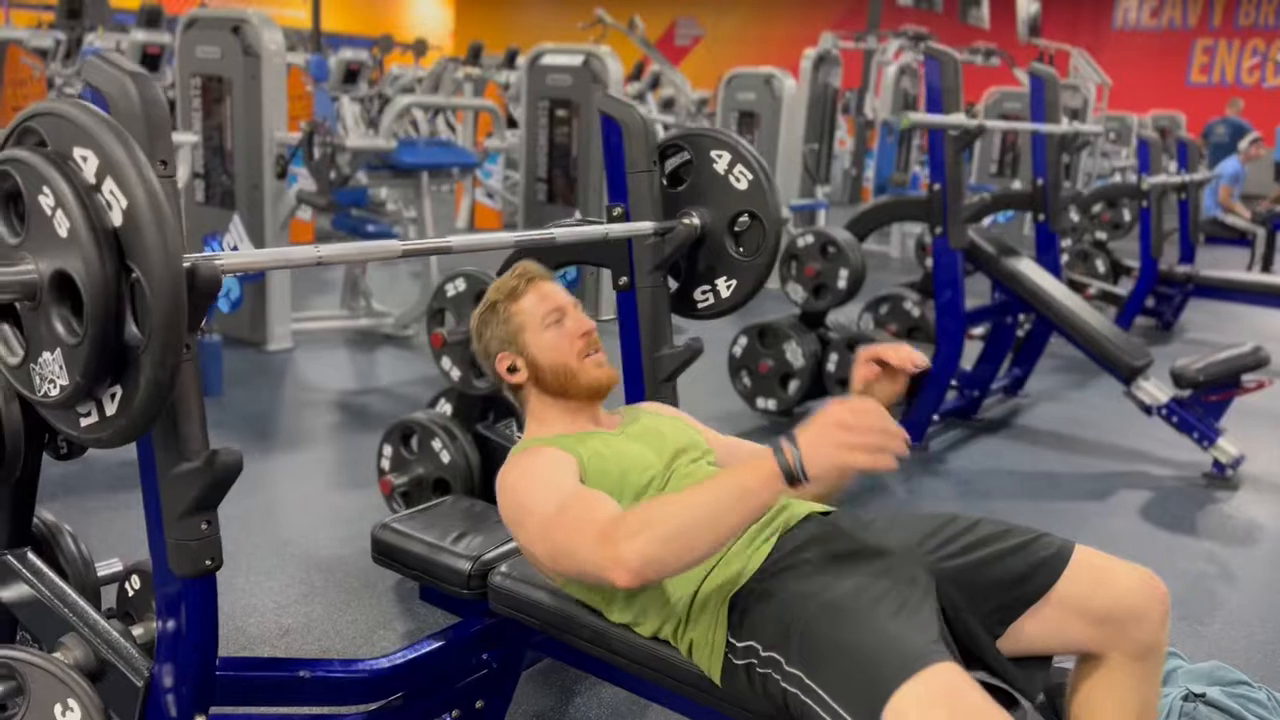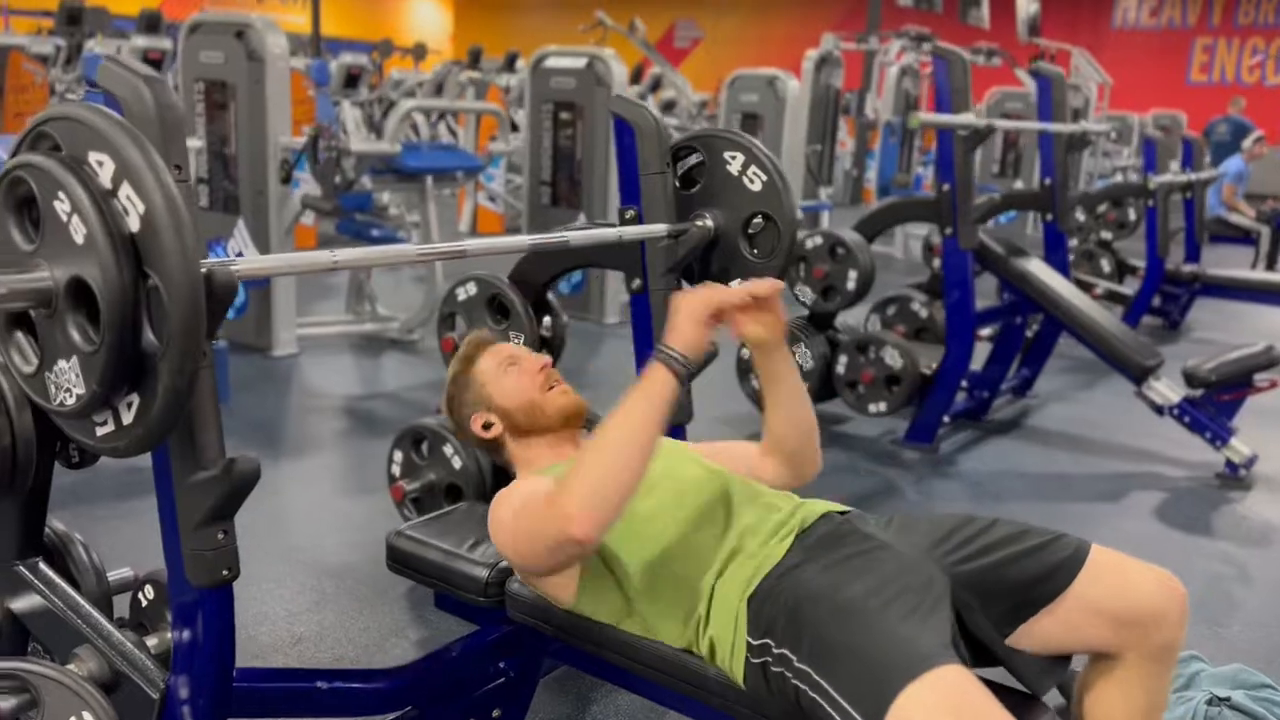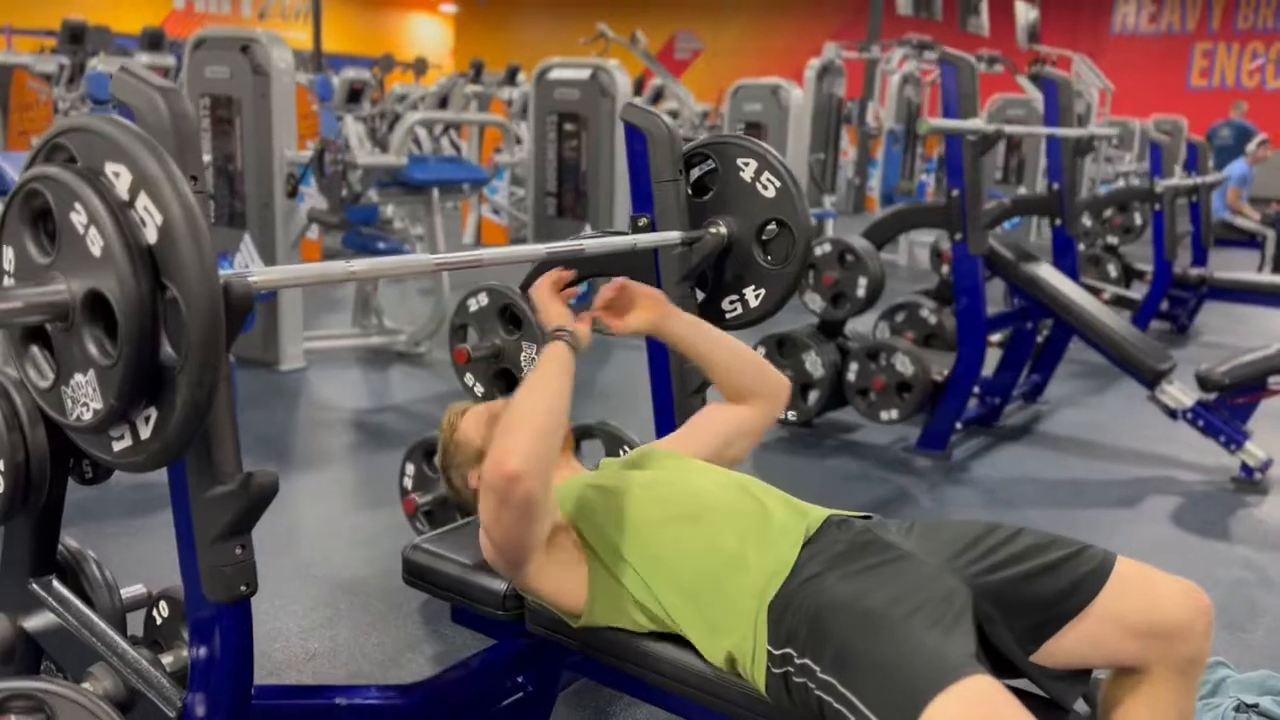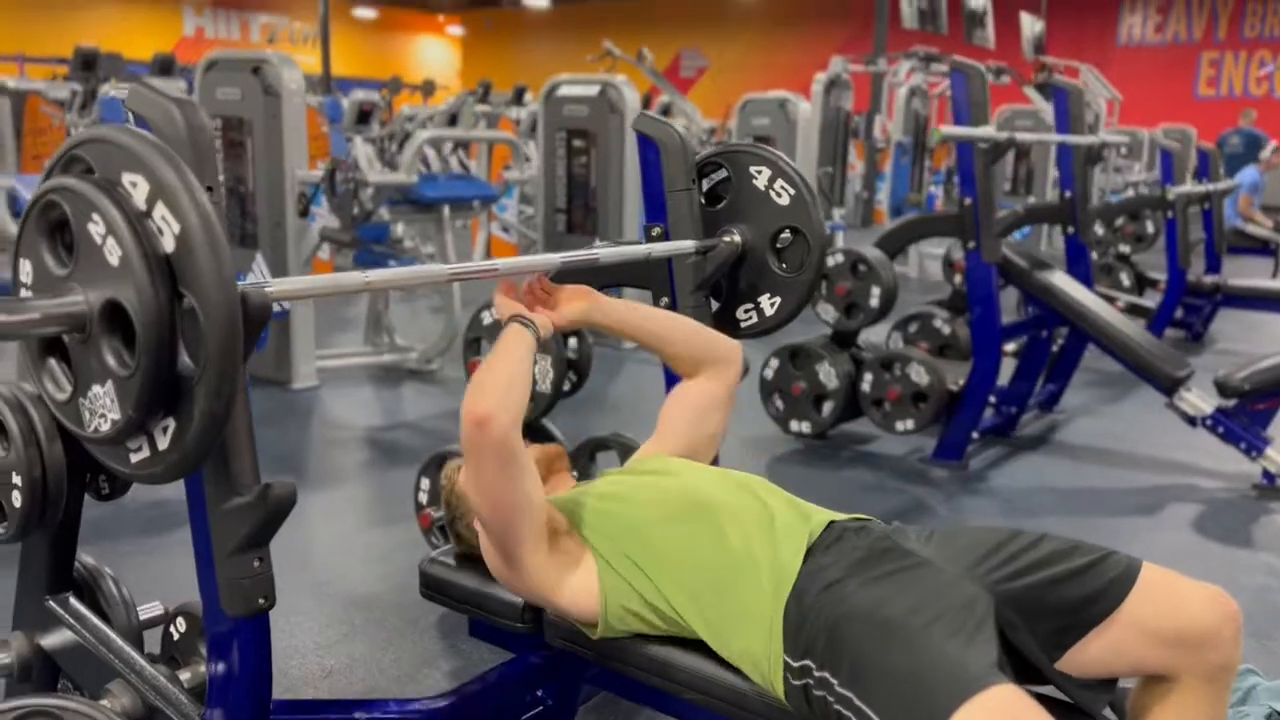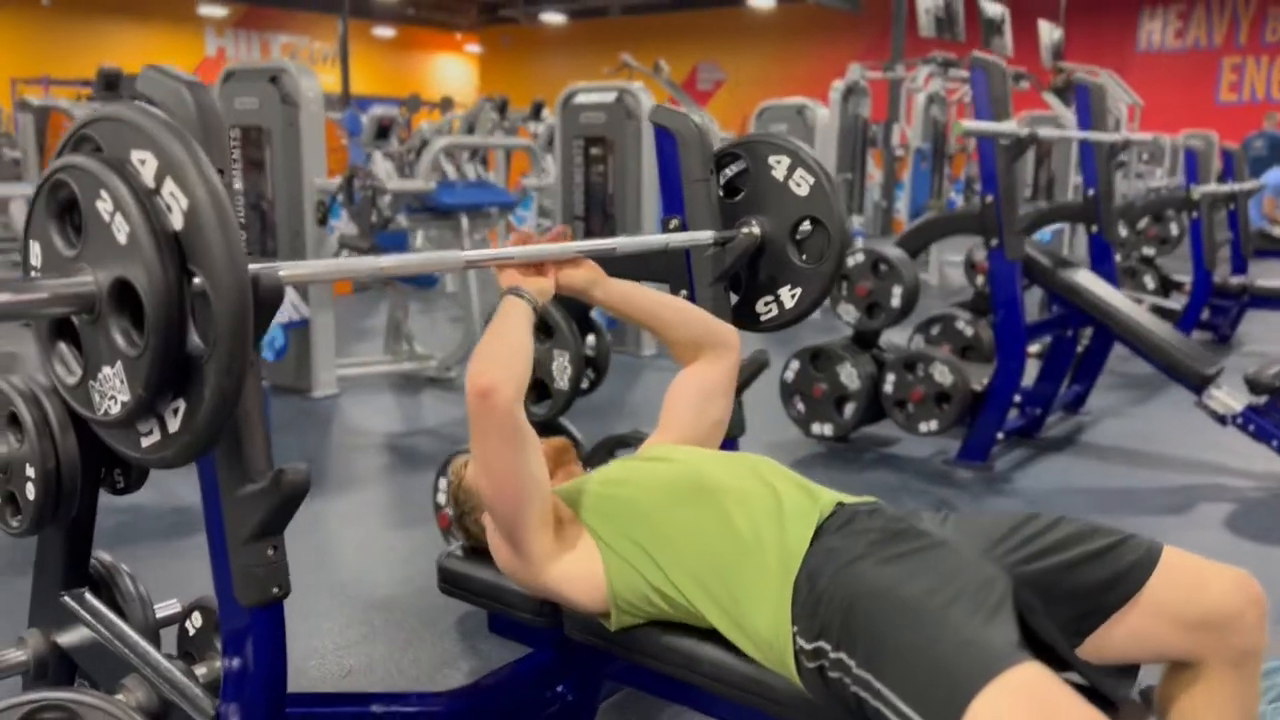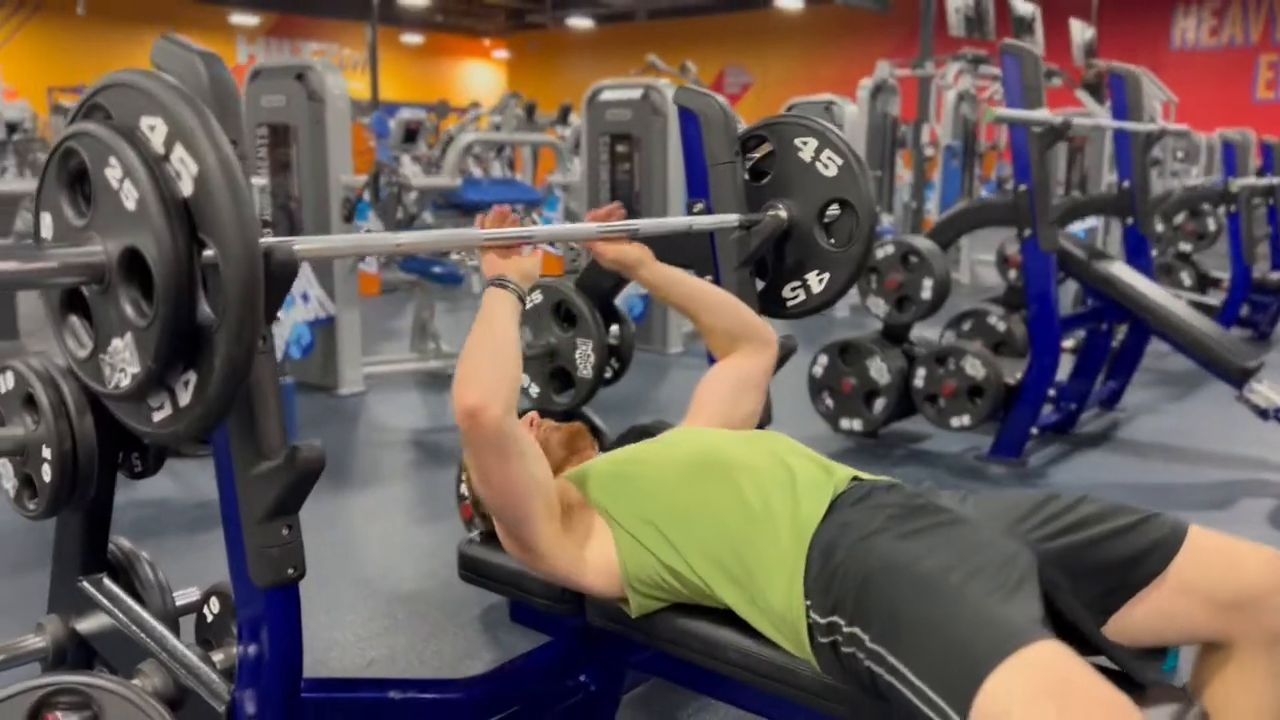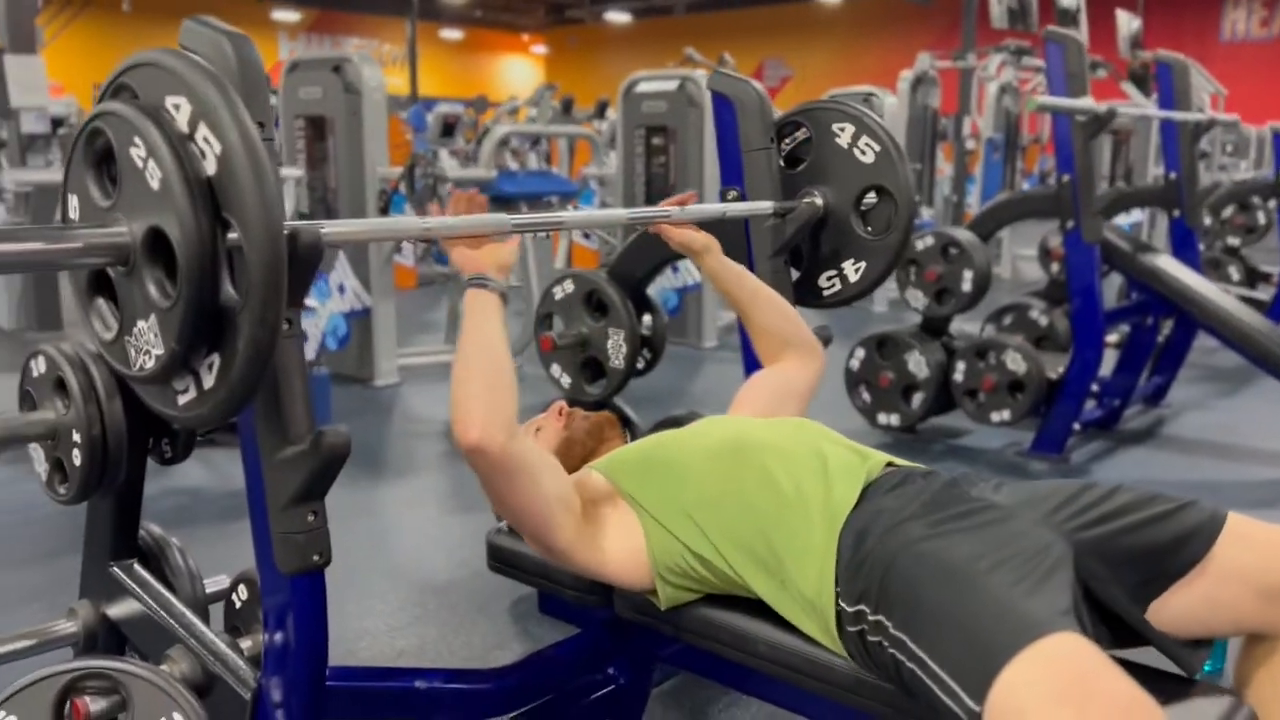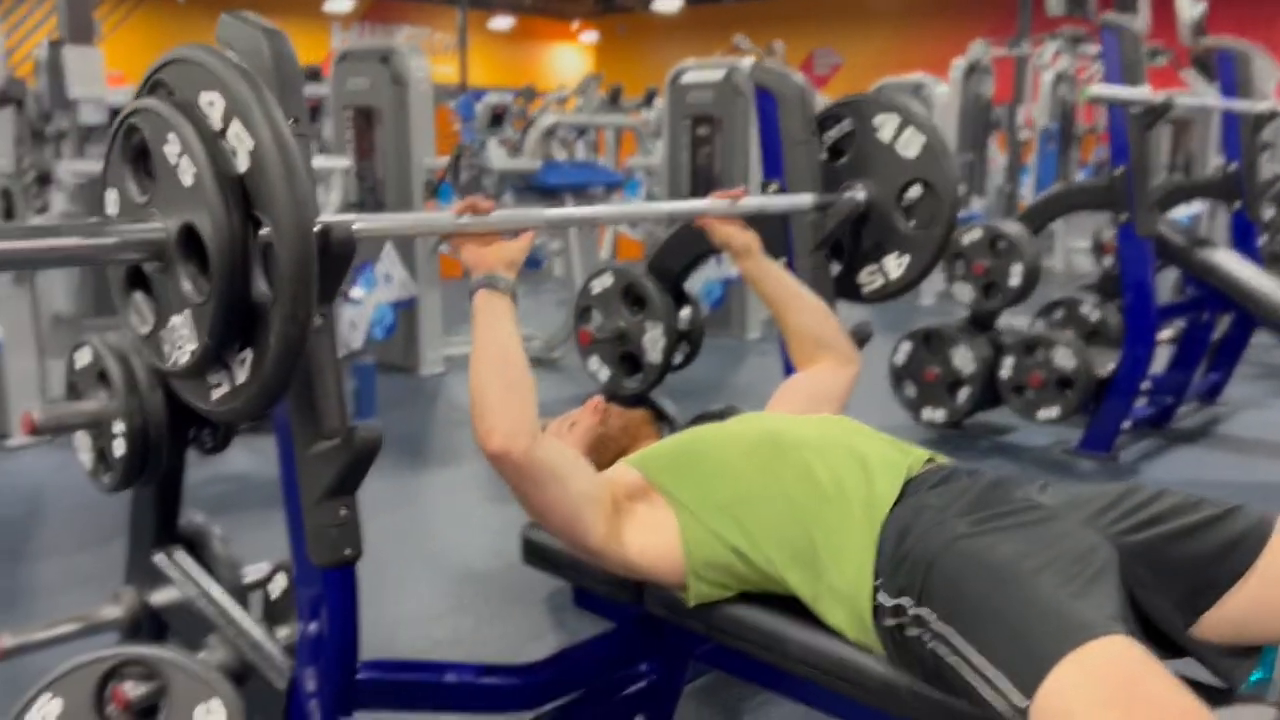
dt=0.2s
person 1, frame 1
left shoulder: (646, 418)
right shoulder: (532, 473)
right elbow: (627, 557)
left wrist: (860, 408)
right wrist: (792, 458)
left hip: (848, 539)
right hip: (759, 598)
left knee: (1137, 605)
person 1, frame 2
left shoulder: (638, 446)
right shoulder: (521, 508)
left elbow: (792, 465)
right elbow: (580, 520)
left wrist: (770, 344)
right wrist: (672, 358)
left hip: (855, 535)
right hip: (779, 601)
left knee: (1153, 606)
person 1, frame 3
left shoulder: (641, 463)
right shoulder: (521, 530)
left elbow: (765, 393)
right elbow: (513, 471)
left wrist: (665, 323)
right wrist: (563, 340)
left hip: (872, 539)
right hip: (799, 604)
left knee: (1179, 619)
person 1, frame 4
left shoulder: (642, 473)
right shoulder: (531, 548)
left elbow: (720, 361)
right elbow: (486, 420)
left wrist: (599, 316)
right wrist: (523, 326)
right hip: (818, 606)
left knee: (1207, 626)
person 1, frame 5
left shoulder: (648, 468)
right shoulder: (541, 541)
left elbow: (717, 349)
right elbow: (490, 392)
left wrist: (599, 287)
right wrist: (521, 297)
left hip: (901, 531)
right hip: (829, 587)
left knee: (1232, 610)
person 1, frame 6
left shoulder: (668, 450)
right shoulder: (555, 526)
left elbow: (752, 344)
right elbow: (478, 405)
left wrist: (644, 267)
right wrist: (506, 286)
person 1, frame 7
left shoulder: (697, 444)
right shoulder: (582, 515)
left elbow: (797, 354)
right elbow: (481, 434)
left wrist: (709, 256)
right wrist: (484, 283)
person 1, frame 8
left shoulder: (733, 441)
right shoulder: (618, 509)
left elbow: (832, 360)
right elbow: (505, 440)
left wrist: (749, 256)
right wrist: (492, 285)
